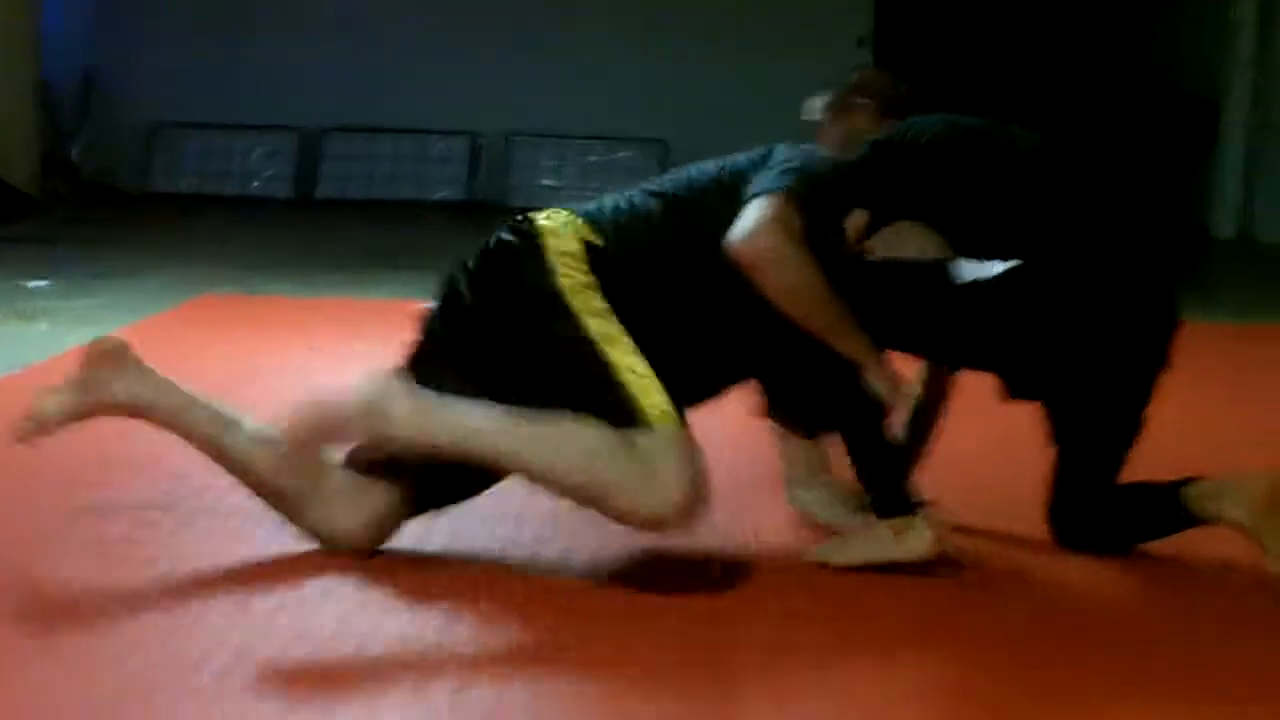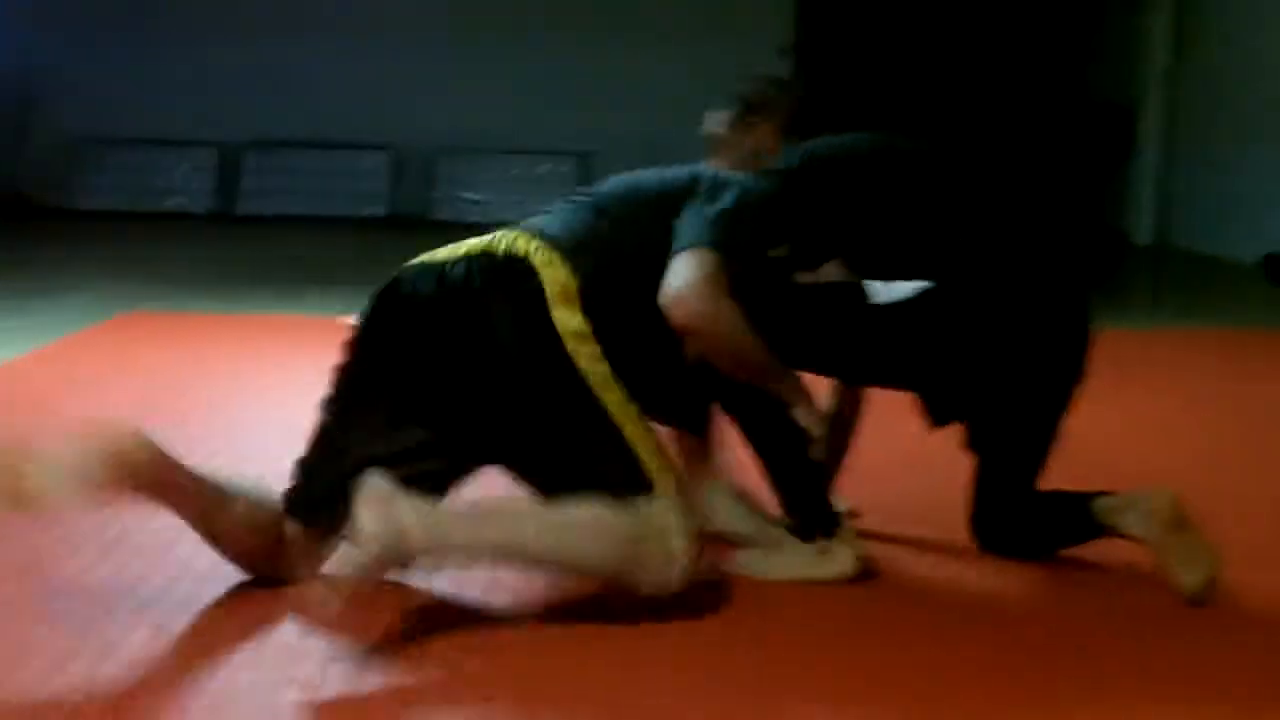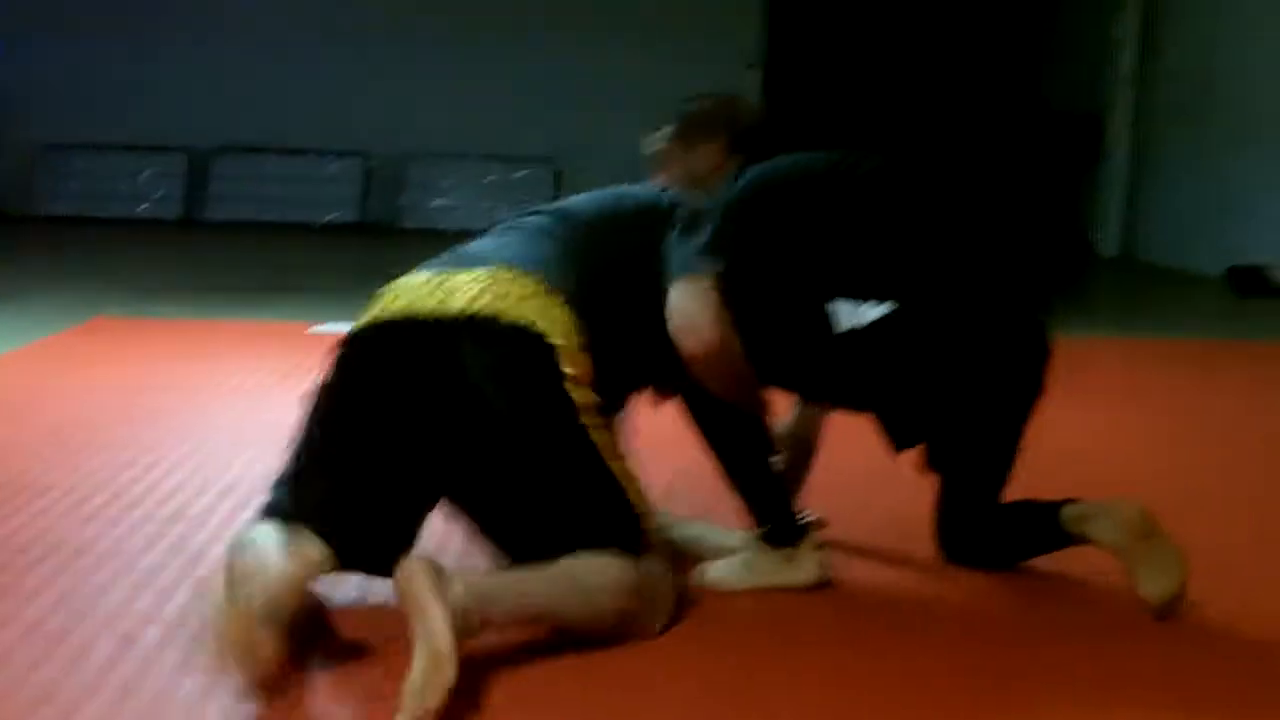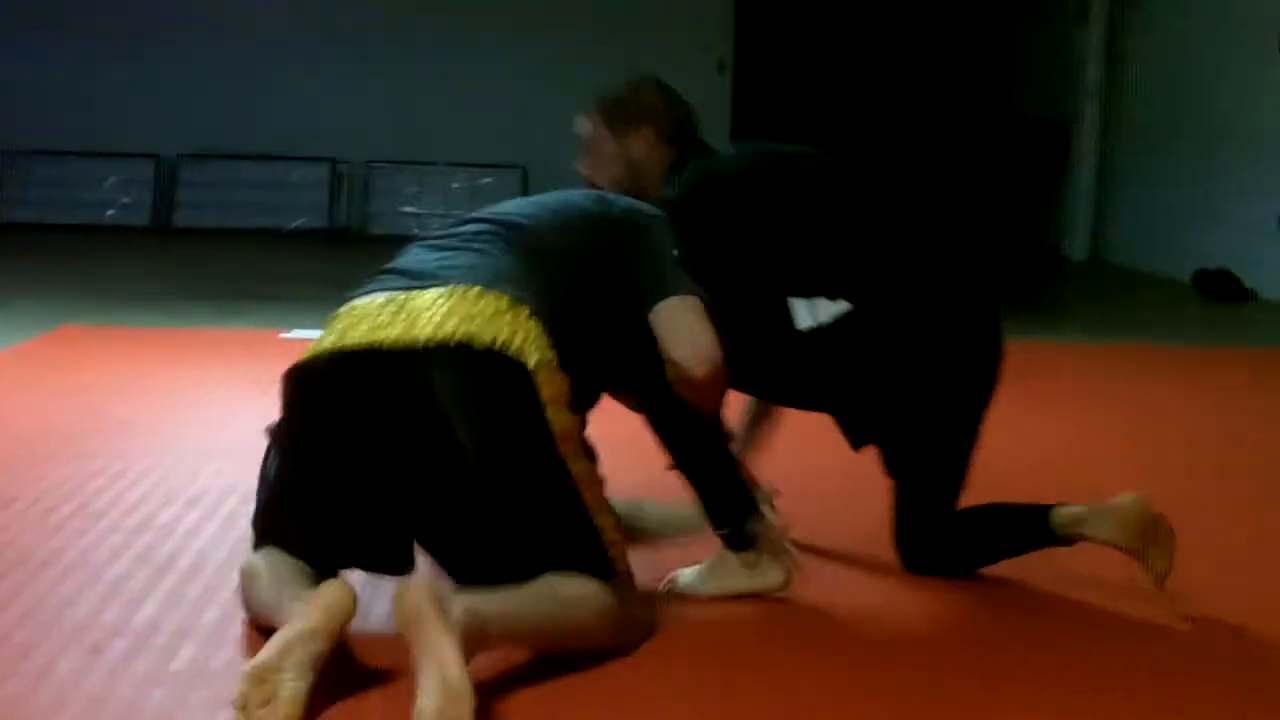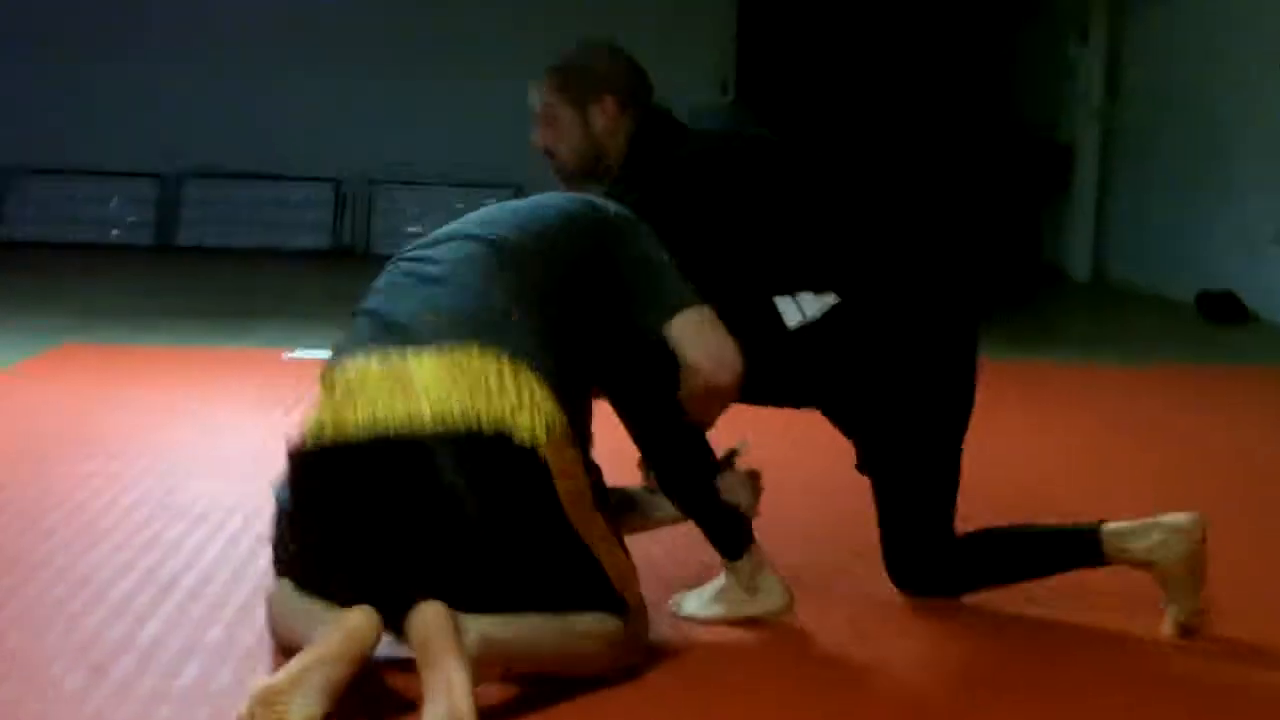
dt=0.1s
person 1, frame 1
left shoulder: (807, 319)
right shoulder: (808, 175)
left elbow: (804, 418)
right elbow: (753, 242)
right wrist: (862, 353)
right hip: (556, 266)
left knee: (344, 516)
right knee: (665, 491)
left ankle: (131, 391)
right ankle: (408, 412)
person 1, frame 2
right shoulder: (734, 202)
left elbow: (689, 423)
right elbow: (686, 299)
right wrist: (784, 389)
left hip: (422, 302)
right hip: (502, 297)
left knee: (278, 548)
right knee: (662, 562)
left ankle: (148, 465)
right ankle: (416, 524)
person 1, frame 3
right shoulder: (680, 218)
right hip: (515, 351)
left knee: (272, 540)
right knee: (645, 598)
left ankle: (270, 577)
right ankle: (456, 597)
person 1, frame 4
right shoulder: (631, 224)
right elbow: (694, 358)
left knee: (270, 576)
right knee: (610, 613)
left ankle: (315, 612)
right ankle: (451, 616)
person 1, frame 5
right shoulder: (605, 227)
right elbow: (714, 364)
right hip: (490, 433)
left knee: (295, 602)
right knee: (614, 634)
left ankle: (335, 638)
right ankle: (460, 641)
person 2, frame 1
left shoulder: (887, 163)
right shoulder: (960, 154)
left elbow: (760, 246)
left wrist: (866, 360)
left hip: (1072, 290)
right hip: (1131, 294)
right knee: (1082, 523)
left ankle: (891, 517)
person 2, frame 2
left shoulder: (789, 184)
right shoulder: (852, 173)
right elbow: (852, 360)
right wrist: (820, 471)
left hip: (979, 311)
right hip: (1051, 319)
right knee: (1007, 527)
right ankle: (1134, 513)
person 2, frame 3
left shoulder: (734, 215)
right shoulder: (813, 192)
left elbow: (698, 335)
right elbow: (820, 383)
right wrist: (780, 498)
left hip: (937, 334)
right hip: (1010, 338)
left knee: (710, 346)
right knee: (970, 537)
left ankle: (780, 548)
right ankle: (1099, 521)
person 2, frame 4
left shoulder: (690, 206)
right shoulder: (741, 183)
right elbow: (778, 348)
left hip: (901, 332)
right hip: (957, 331)
right knee: (931, 547)
right ankle: (1106, 520)
person 2, frame 5
left shoulder: (654, 188)
right shoulder: (706, 160)
left hip: (885, 325)
right hip: (928, 319)
left knee: (642, 358)
right knee: (928, 566)
right ankle: (1134, 541)
